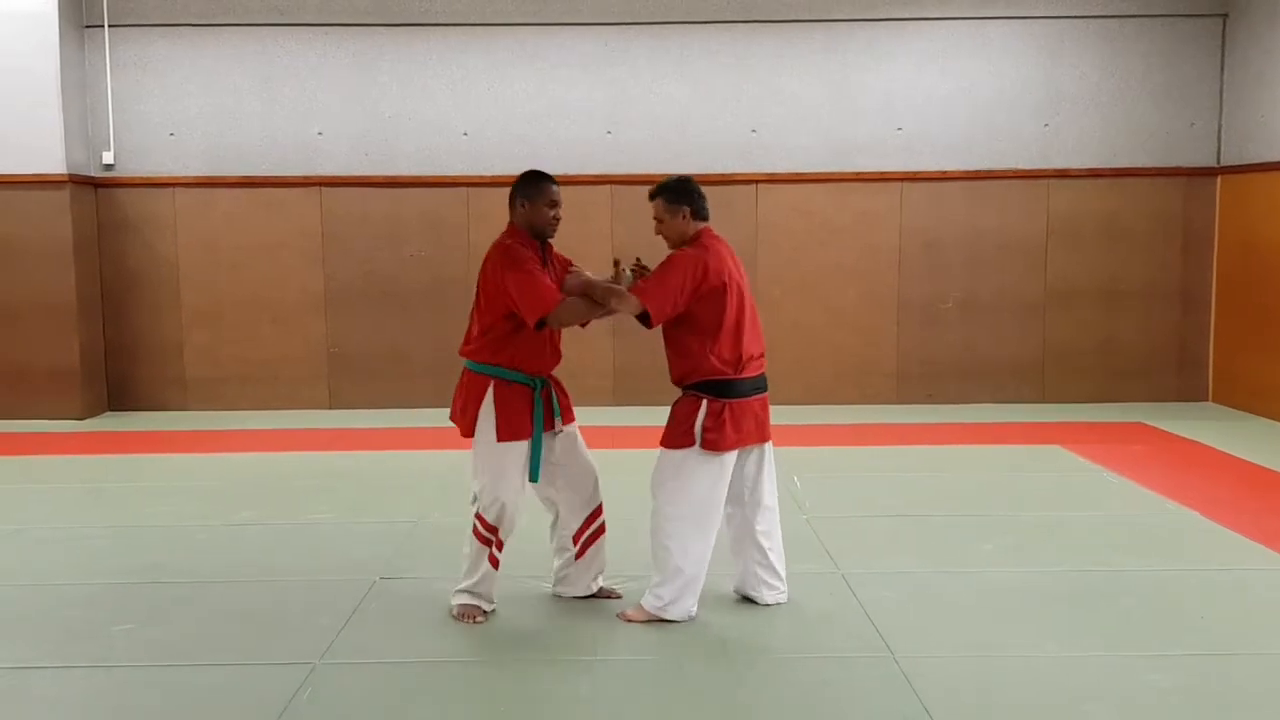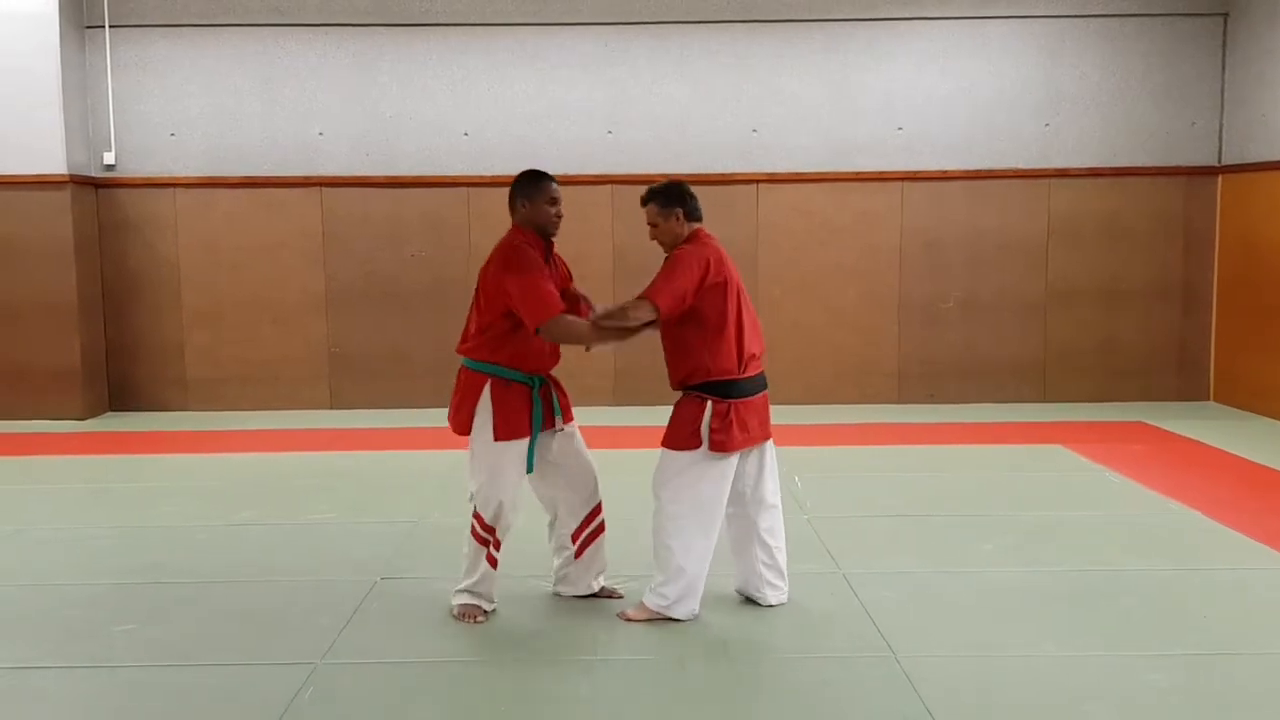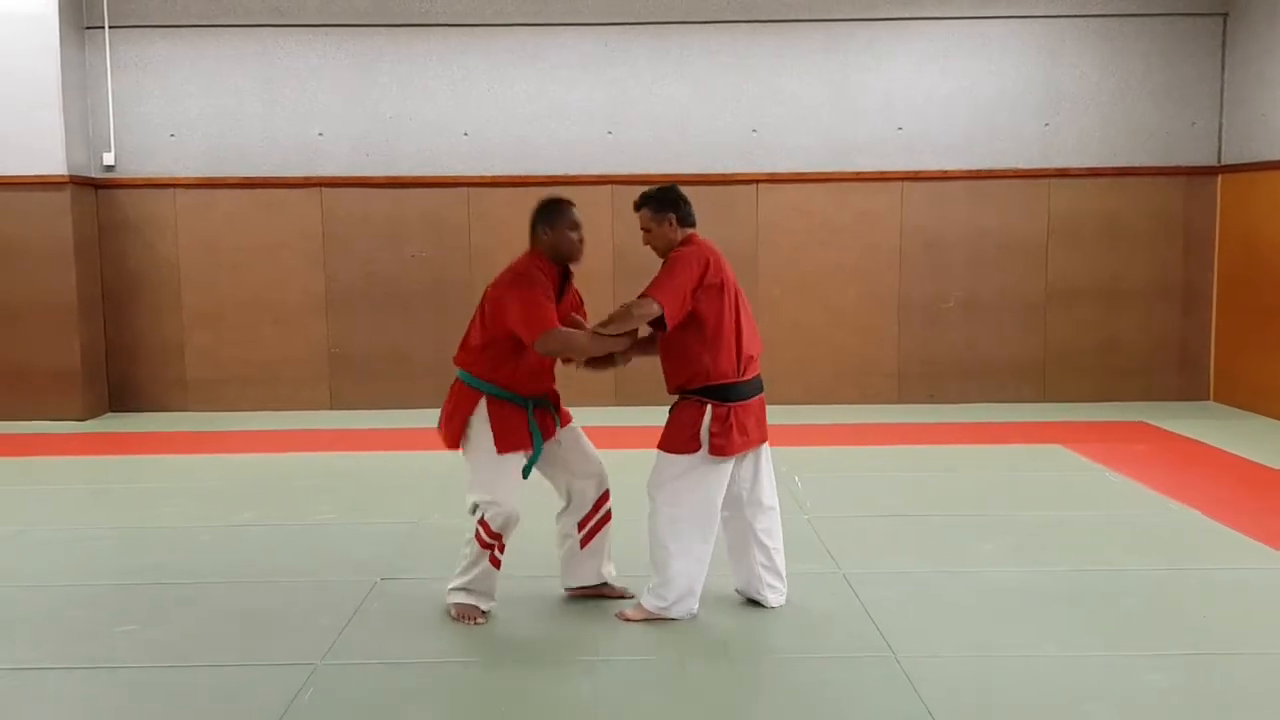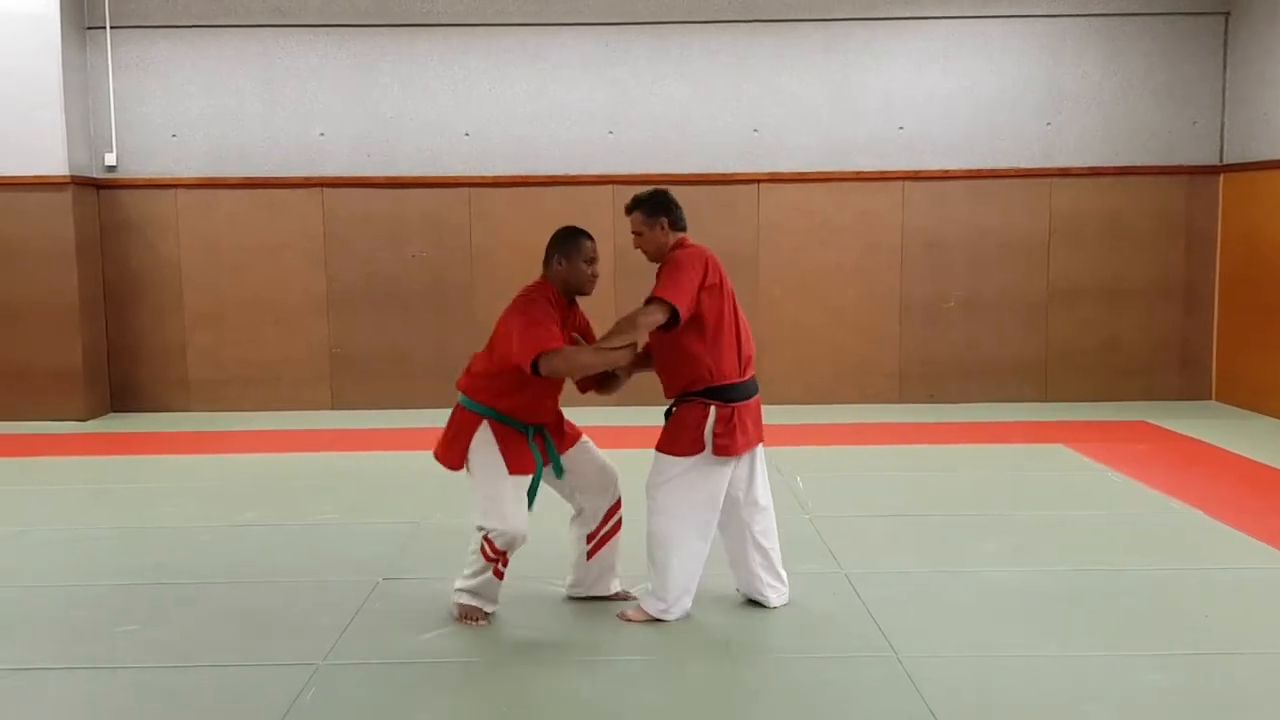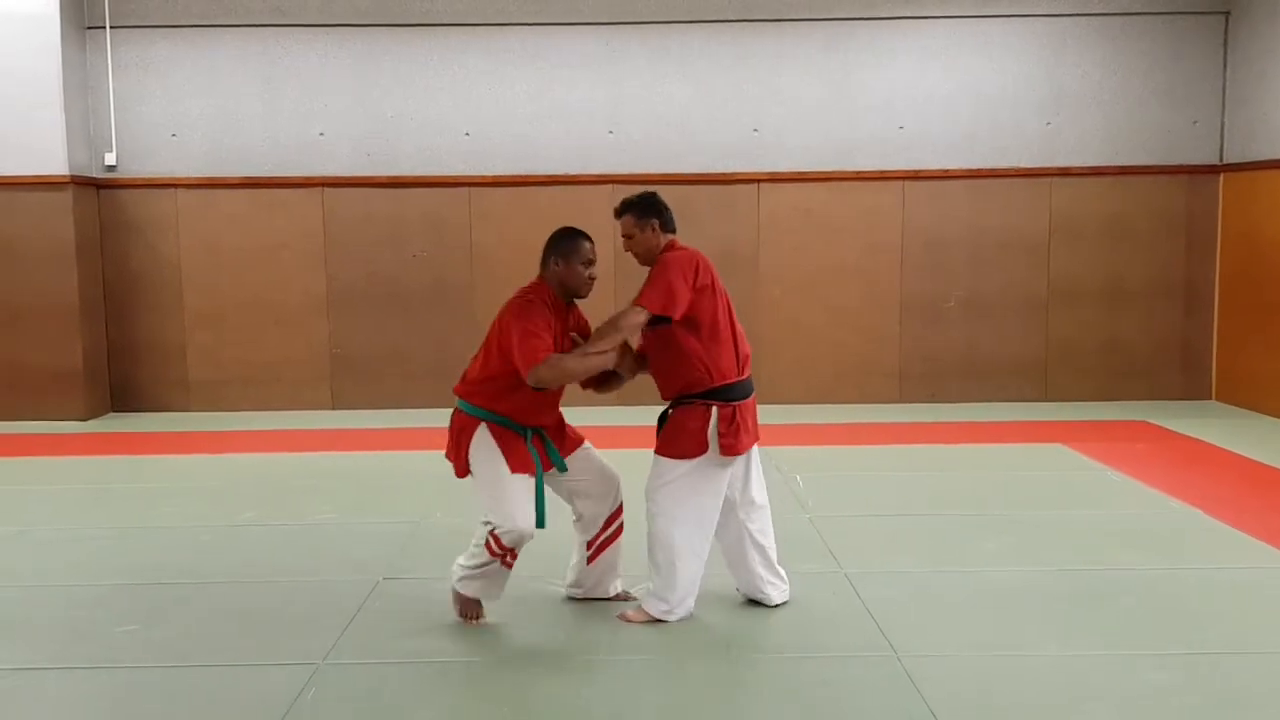
dt=0.1s
person 1, frame 1
left shoulder: (691, 260)
right shoulder: (719, 254)
left elbow: (629, 305)
left wrist: (585, 284)
right wrist: (651, 282)
left hip: (714, 404)
right hip: (748, 396)
left knee: (680, 502)
right knee: (752, 499)
left ankle: (669, 601)
right ankle: (766, 585)
person 1, frame 2
left shoulder: (690, 257)
right shoulder: (708, 256)
left elbow: (641, 313)
right elbow: (682, 322)
left wrist: (593, 321)
right wrist: (621, 323)
left hip: (715, 404)
right hip: (746, 396)
left knee: (679, 500)
right knee: (755, 499)
left ankle: (670, 599)
right ankle: (767, 584)
person 1, frame 3
left shoulder: (688, 259)
right shoulder: (703, 260)
left elbow: (644, 309)
right elbow: (671, 330)
left wrist: (590, 334)
right wrist: (627, 351)
left hip: (712, 408)
right hip: (742, 400)
left knee: (675, 501)
right knee: (752, 501)
left ankle: (668, 600)
right ankle: (766, 586)
person 1, frame 4
left shoulder: (687, 262)
right shoulder: (689, 265)
left elbow: (652, 316)
right elbow: (661, 345)
left wrist: (597, 348)
right wrist: (620, 372)
left hip: (710, 409)
right hip: (733, 402)
left knee: (671, 501)
right knee: (746, 503)
left ankle: (665, 602)
right ankle: (767, 586)
person 1, frame 5
left shoulder: (677, 264)
right shoulder: (679, 268)
left elbow: (634, 319)
right elbow: (655, 348)
left wrist: (582, 354)
right wrist: (618, 370)
left hip: (710, 410)
right hip: (728, 403)
left knee: (672, 504)
right knee: (742, 503)
left ankle: (666, 603)
right ankle: (768, 586)
person 2, frame 1
left shoulder: (549, 257)
right shoulder: (509, 255)
left elbow: (585, 301)
right elbow: (558, 314)
left hip: (539, 390)
right hip: (498, 392)
left knee: (578, 483)
right knee: (498, 499)
left ankle: (578, 581)
right ankle: (472, 594)
person 2, frame 2
left shoulder: (548, 260)
right shoulder: (516, 259)
left elbow: (584, 321)
right elbow: (557, 328)
right wrist: (617, 330)
left hip: (537, 389)
right hip: (495, 390)
left knee: (574, 483)
right knee: (495, 497)
left ankle: (579, 580)
right ankle: (471, 594)
person 2, frame 3
left shoulder: (564, 287)
right shoulder: (525, 281)
left elbow: (582, 347)
right elbow: (551, 343)
left wrist: (620, 343)
right wrist: (621, 340)
left hip: (535, 403)
right hip: (490, 405)
left knee: (589, 475)
right knee: (500, 506)
left ankle: (586, 576)
right ankle: (468, 593)
person 2, frame 4
left shoulder: (573, 315)
right shoulder: (533, 308)
left elbow: (594, 382)
right elbow: (553, 364)
left wrist: (621, 367)
right wrist: (619, 355)
left hip: (540, 426)
right hip: (490, 426)
left knee: (601, 484)
right knee: (509, 526)
left ankle: (593, 584)
right ankle: (471, 594)
person 2, frame 5
left shoulder: (572, 315)
right shoulder: (527, 311)
left elbow: (597, 382)
right elbow: (543, 373)
left wrist: (620, 367)
right wrist: (610, 356)
left hip: (542, 428)
right hip: (491, 428)
left knee: (604, 489)
right knee: (516, 522)
left ankle: (594, 584)
right ankle: (470, 581)
